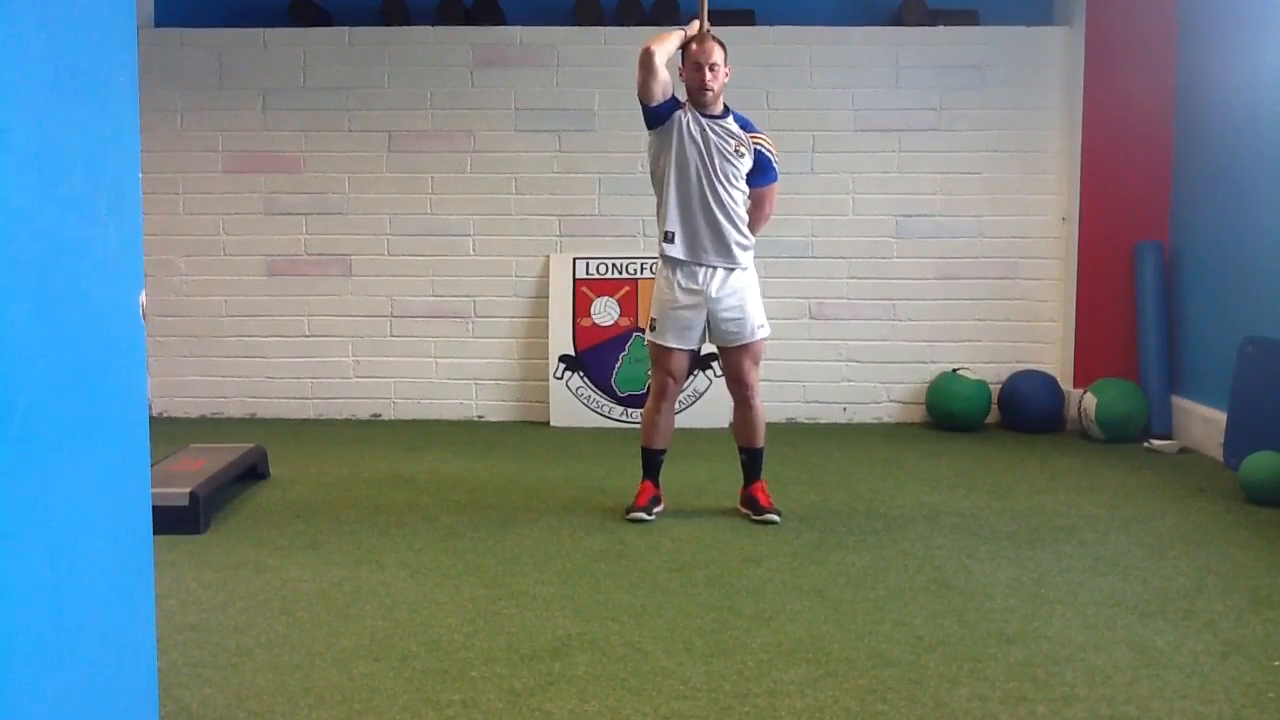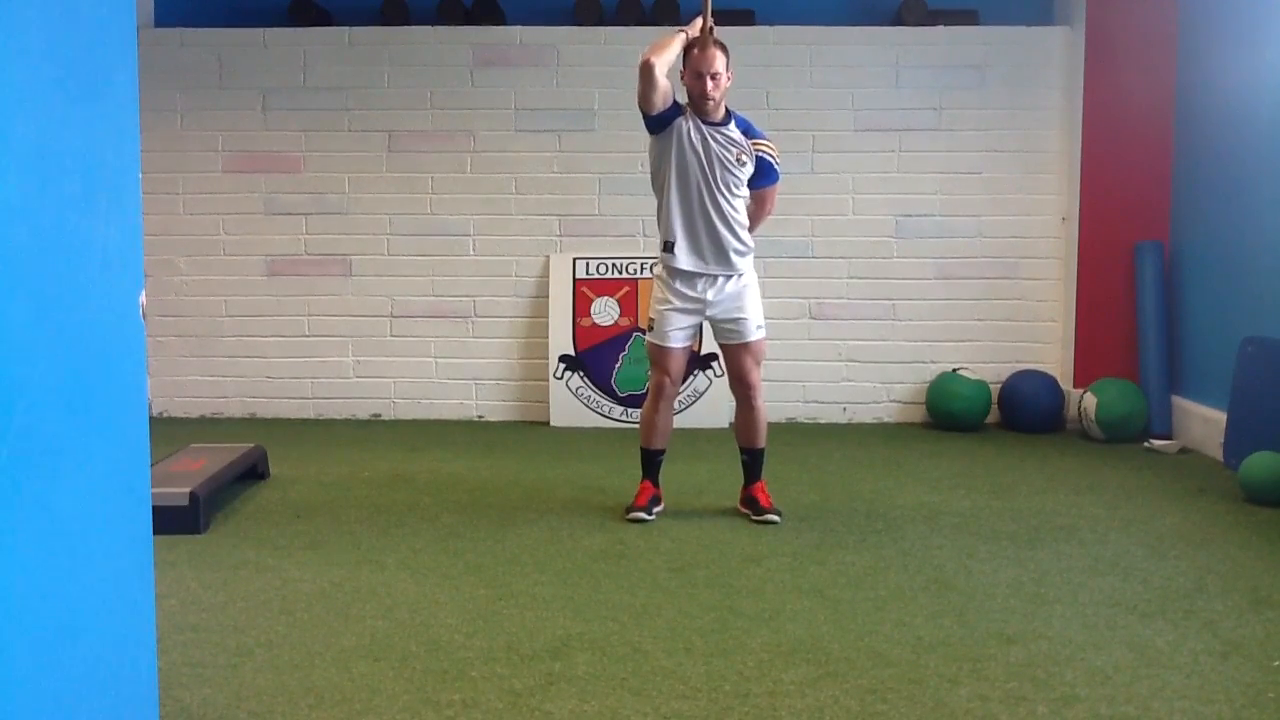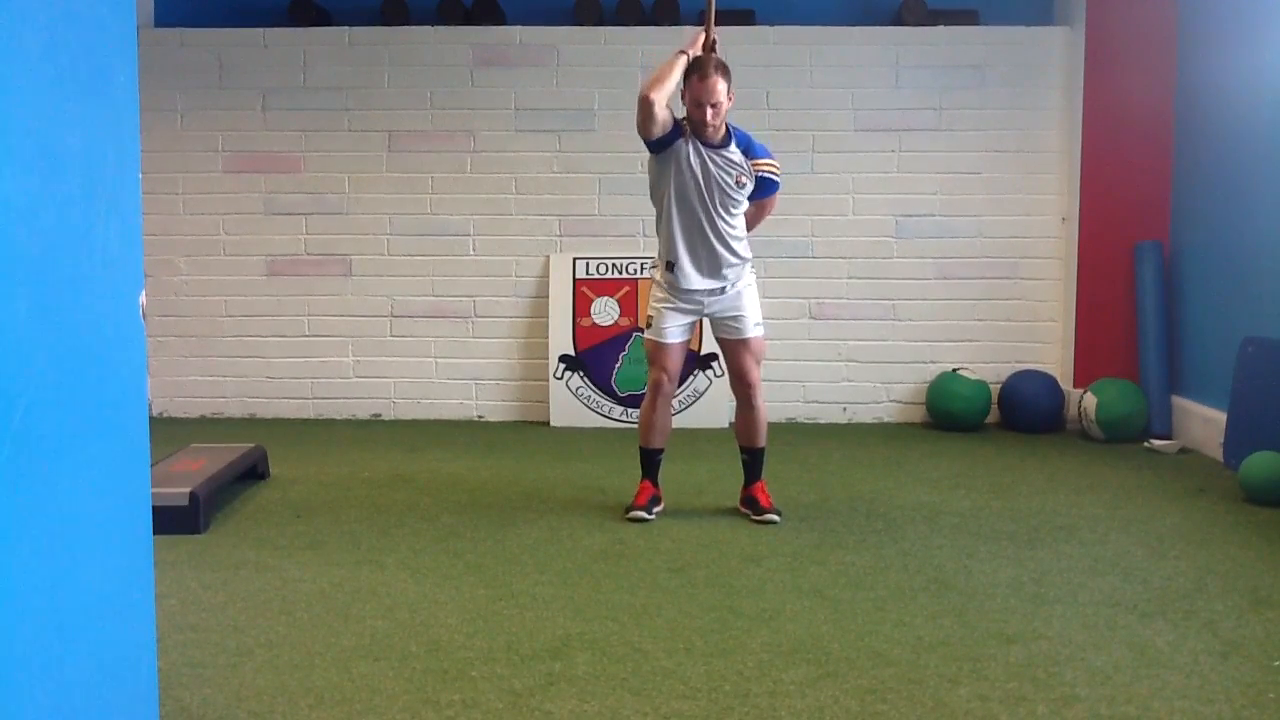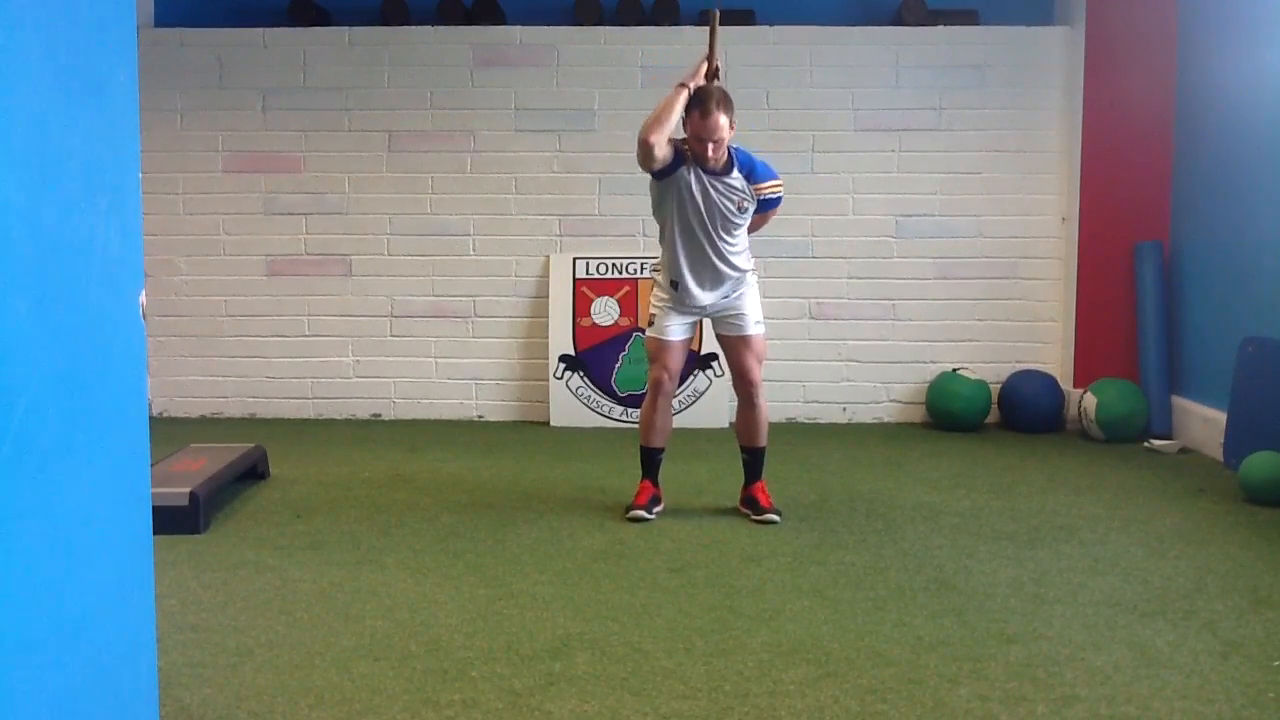
dt=0.3s
person 1, frame 1
left shoulder: (751, 136)
right shoulder: (667, 118)
left elbow: (764, 204)
right elbow: (650, 55)
right wrist: (685, 33)
left hip: (736, 276)
right hip: (678, 275)
left knee: (746, 387)
right knee: (665, 385)
left ankle: (753, 488)
right ankle: (649, 487)
person 1, frame 2
left shoulder: (753, 140)
right shoulder: (668, 123)
left elbow: (765, 202)
right elbow: (650, 67)
right wrist: (686, 33)
left hip: (736, 280)
right hip: (677, 279)
left knee: (749, 387)
right knee: (662, 386)
left ankle: (753, 488)
right ankle: (649, 487)
person 1, frame 3
left shoulder: (753, 154)
right shoulder: (668, 141)
right elbow: (650, 99)
right wrist: (686, 53)
left hip: (733, 284)
right hip: (675, 285)
left knee: (749, 385)
right knee: (660, 384)
left ankle: (753, 488)
right ankle: (648, 486)
person 1, frame 4
left shoulder: (757, 175)
right shoulder: (670, 162)
right elbow: (647, 142)
right wrist: (687, 85)
left hip: (735, 287)
right hip: (676, 288)
left knee: (750, 384)
right knee: (661, 382)
left ankle: (753, 488)
right ankle: (649, 486)
